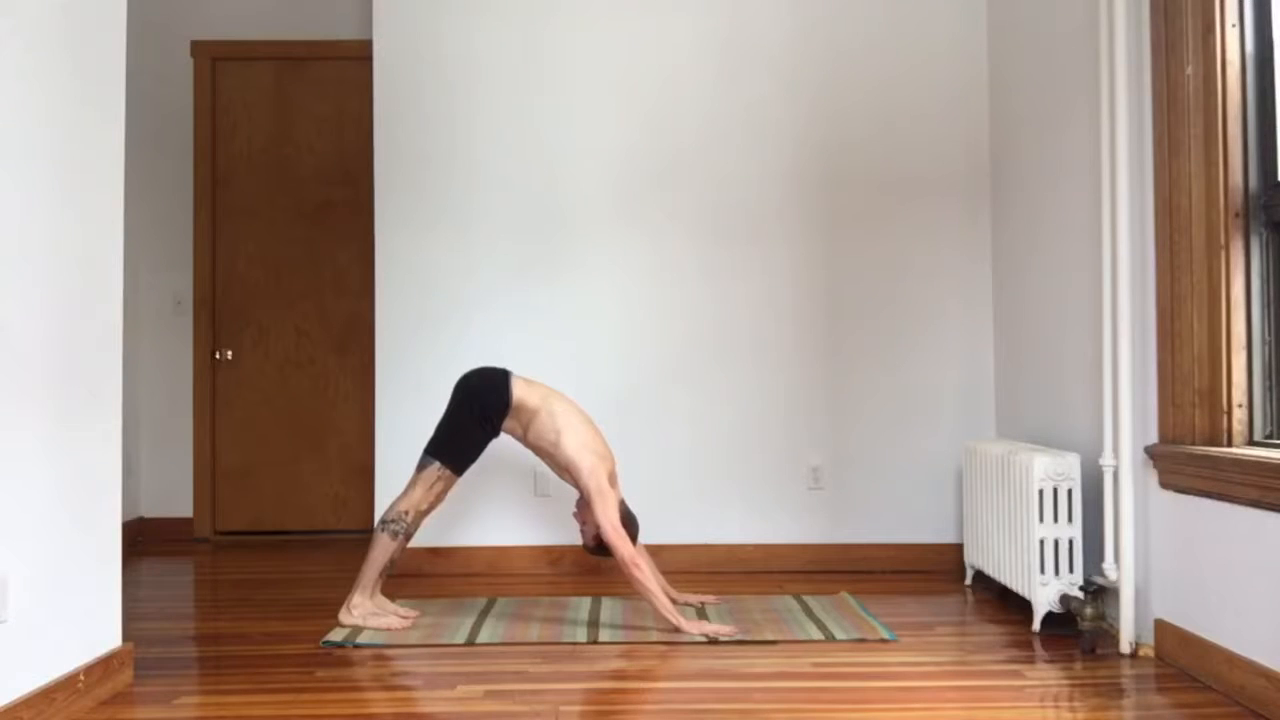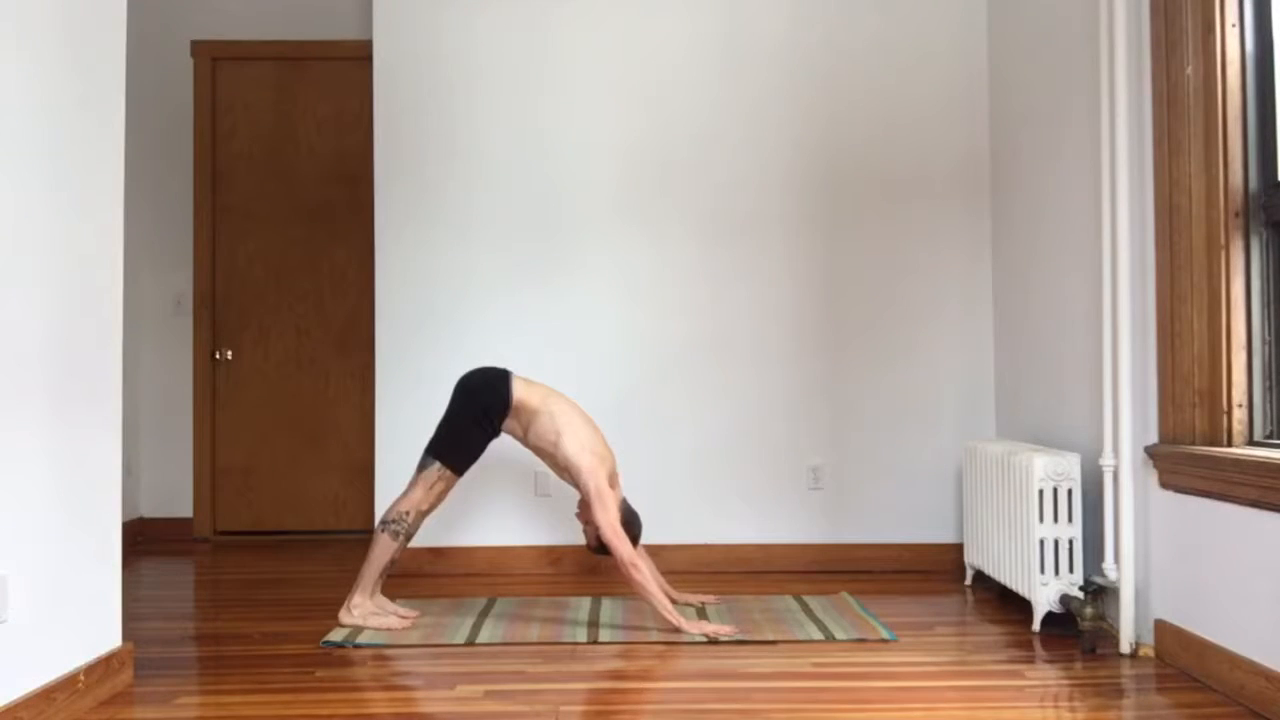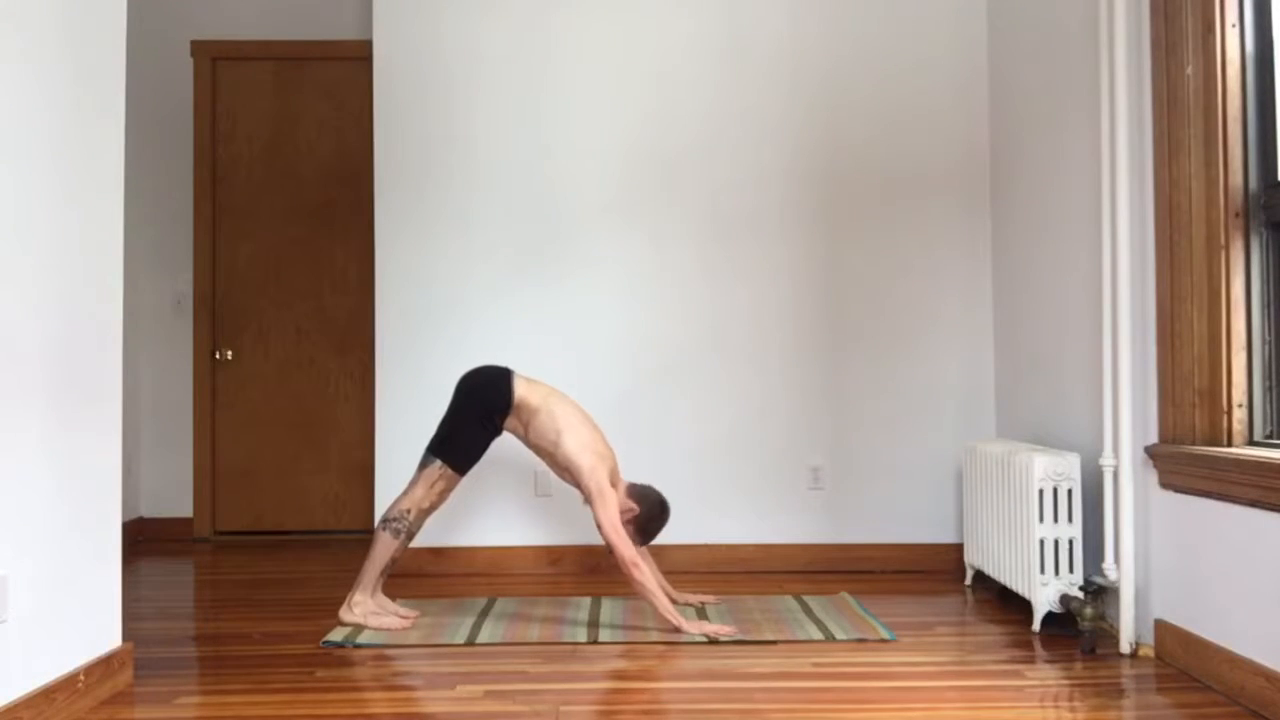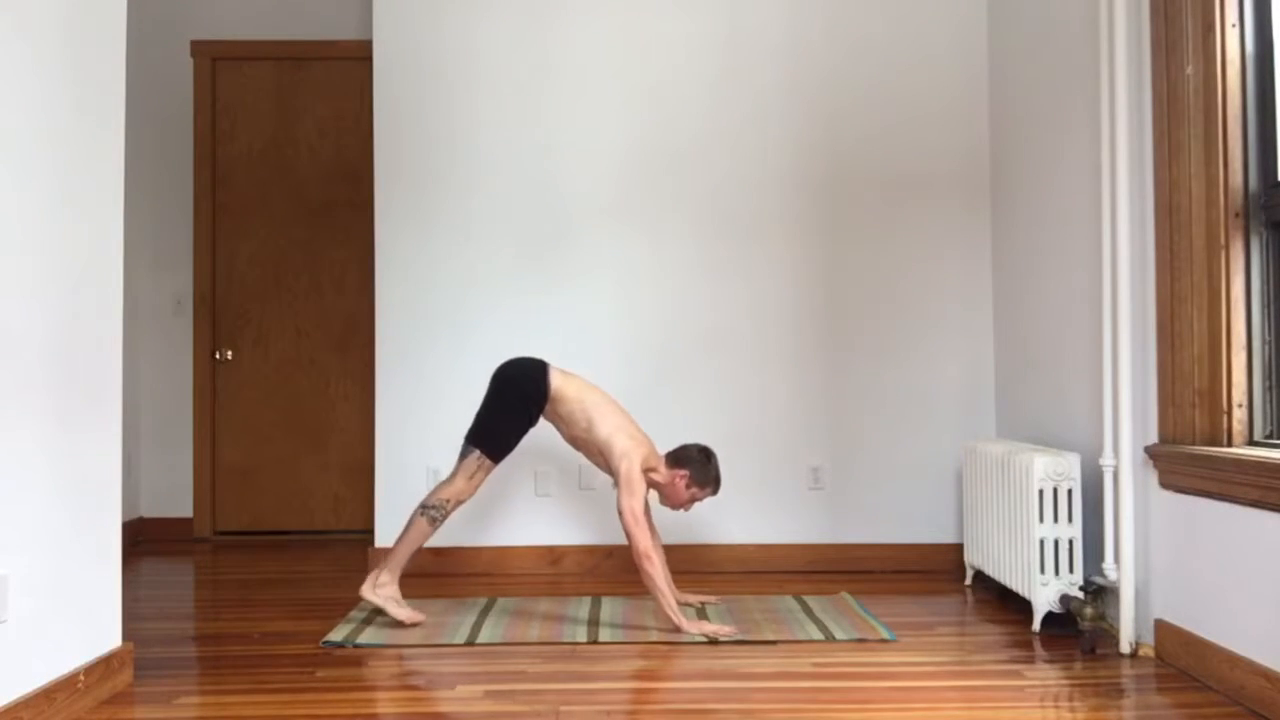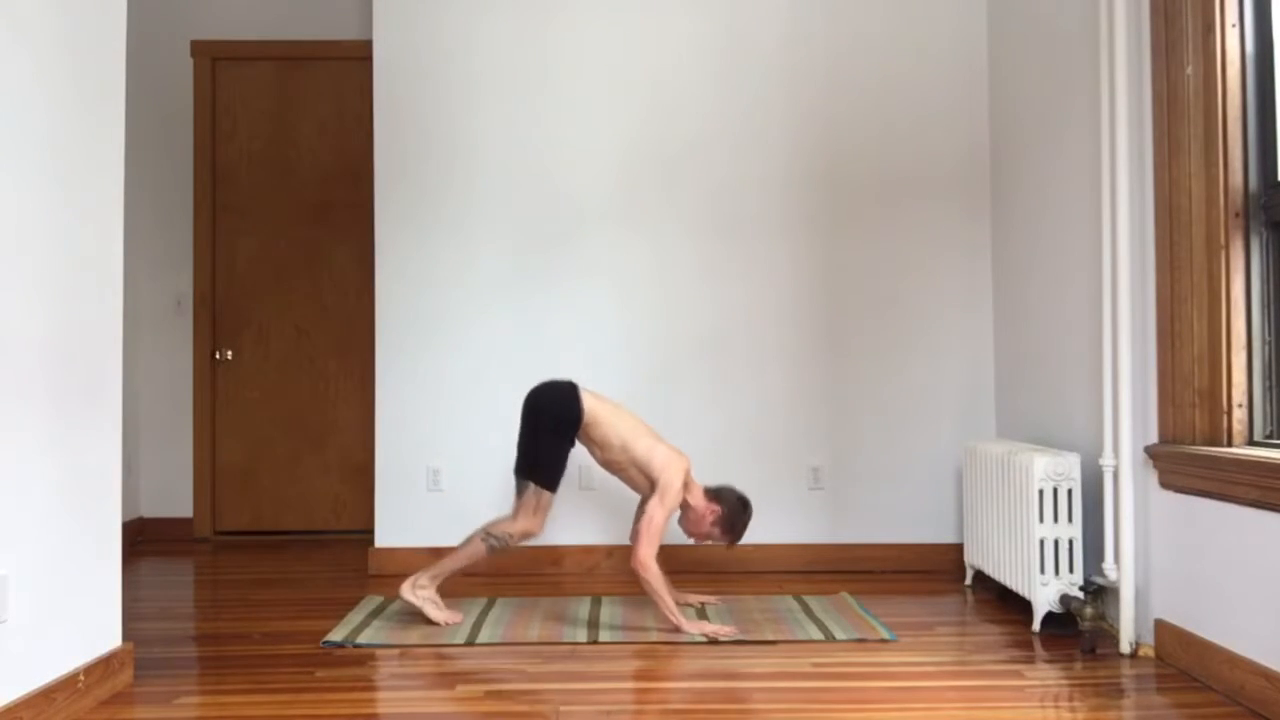
dt=1s
person 1, frame 1
left shoulder: (601, 477)
right shoulder: (596, 481)
left elbow: (633, 547)
right elbow: (629, 559)
left wrist: (673, 594)
right wrist: (680, 622)
left hip: (495, 401)
right hip: (487, 397)
left knee: (426, 497)
right knee: (421, 495)
left ankle: (371, 594)
right ankle: (357, 602)
person 1, frame 2
left shoulder: (604, 479)
right shoulder: (597, 483)
left elbow: (632, 548)
right elbow: (629, 561)
left wrist: (673, 594)
right wrist: (680, 622)
left hip: (496, 400)
right hip: (488, 396)
left knee: (426, 496)
right knee: (423, 495)
left ankle: (372, 593)
right ankle: (357, 602)
person 1, frame 3
left shoulder: (610, 480)
right shoulder: (599, 481)
left elbow: (634, 547)
right elbow: (629, 560)
left wrist: (672, 593)
right wrist: (680, 622)
left hip: (498, 398)
right hip: (490, 395)
left knee: (428, 497)
right knee: (424, 494)
left ankle: (372, 592)
right ankle: (358, 601)
person 1, frame 4
left shoulder: (645, 461)
right shoulder: (633, 463)
left elbow: (650, 535)
right elbow: (643, 551)
left wrist: (674, 593)
right wrist: (681, 621)
left hip: (533, 389)
right hip: (525, 384)
left knee: (460, 484)
right knee: (461, 486)
left ankle: (386, 575)
right ankle: (383, 581)
person 1, frame 5
left shoulder: (666, 479)
right shoulder: (674, 481)
left elbow: (641, 538)
right elbow: (643, 559)
left wrist: (673, 592)
right wrist: (682, 621)
left hip: (561, 406)
right hip: (557, 407)
left knee: (528, 521)
right knee: (528, 523)
left ankle: (425, 584)
right ankle: (423, 584)
